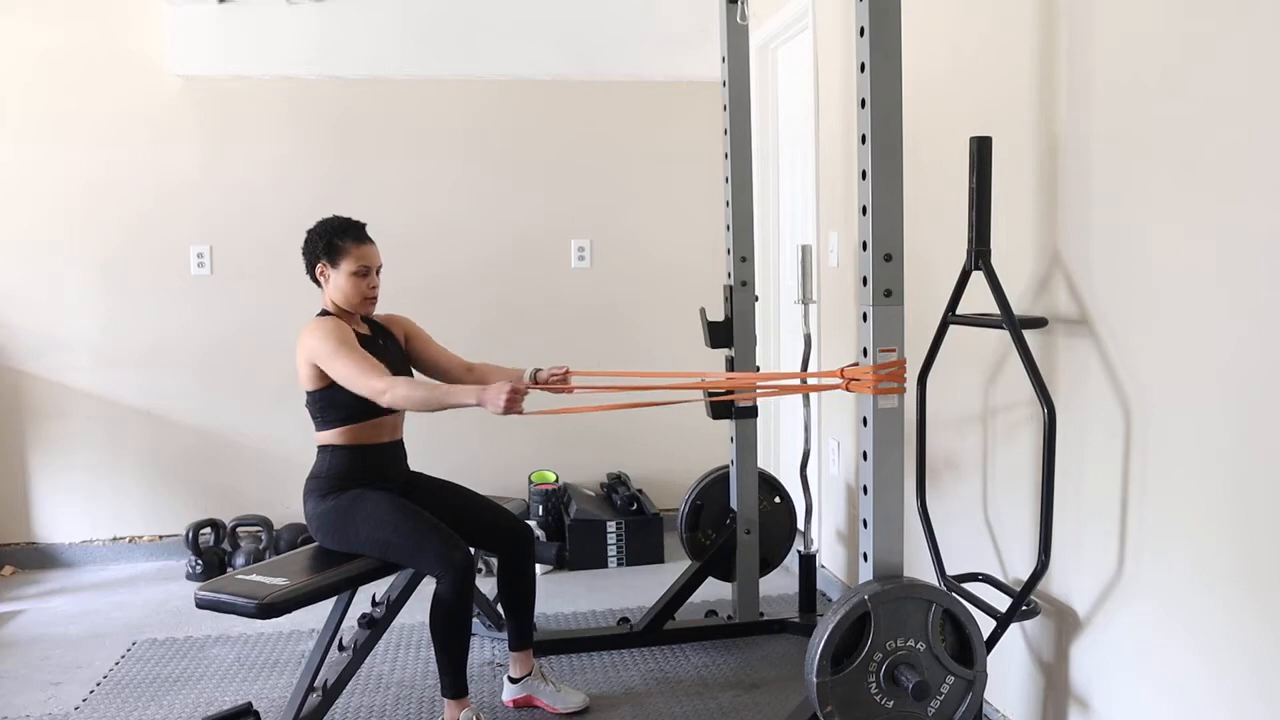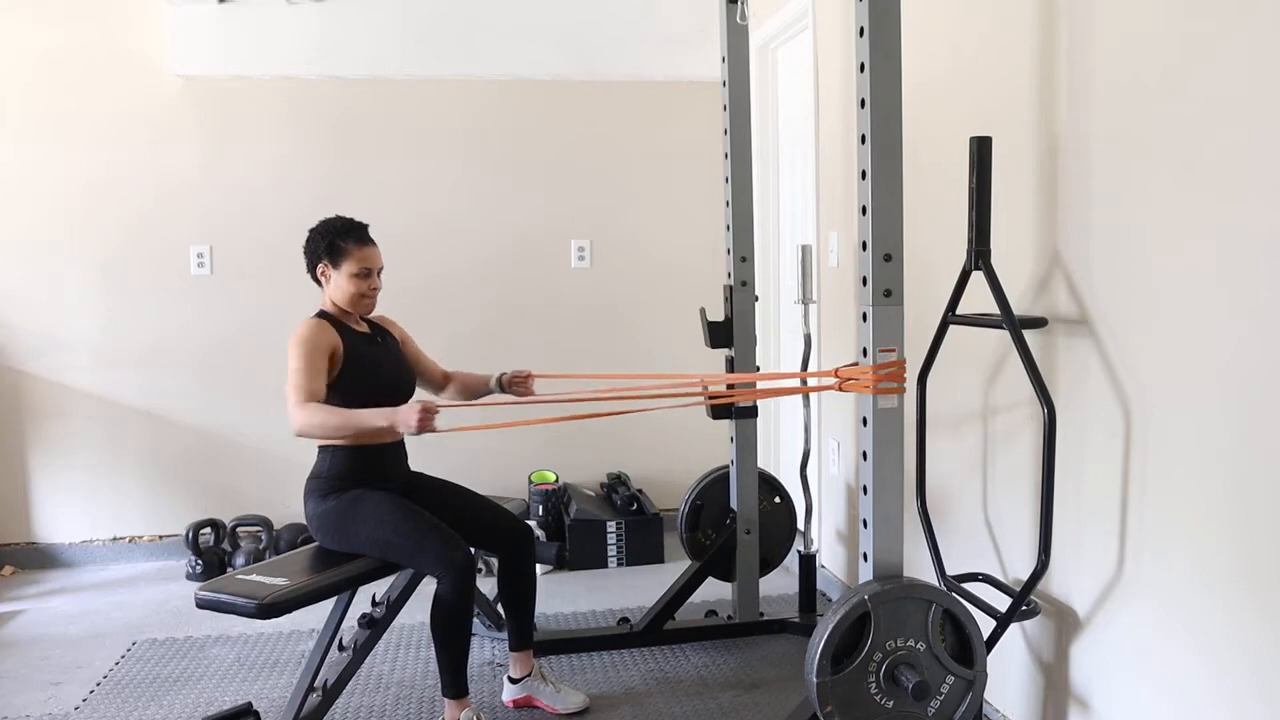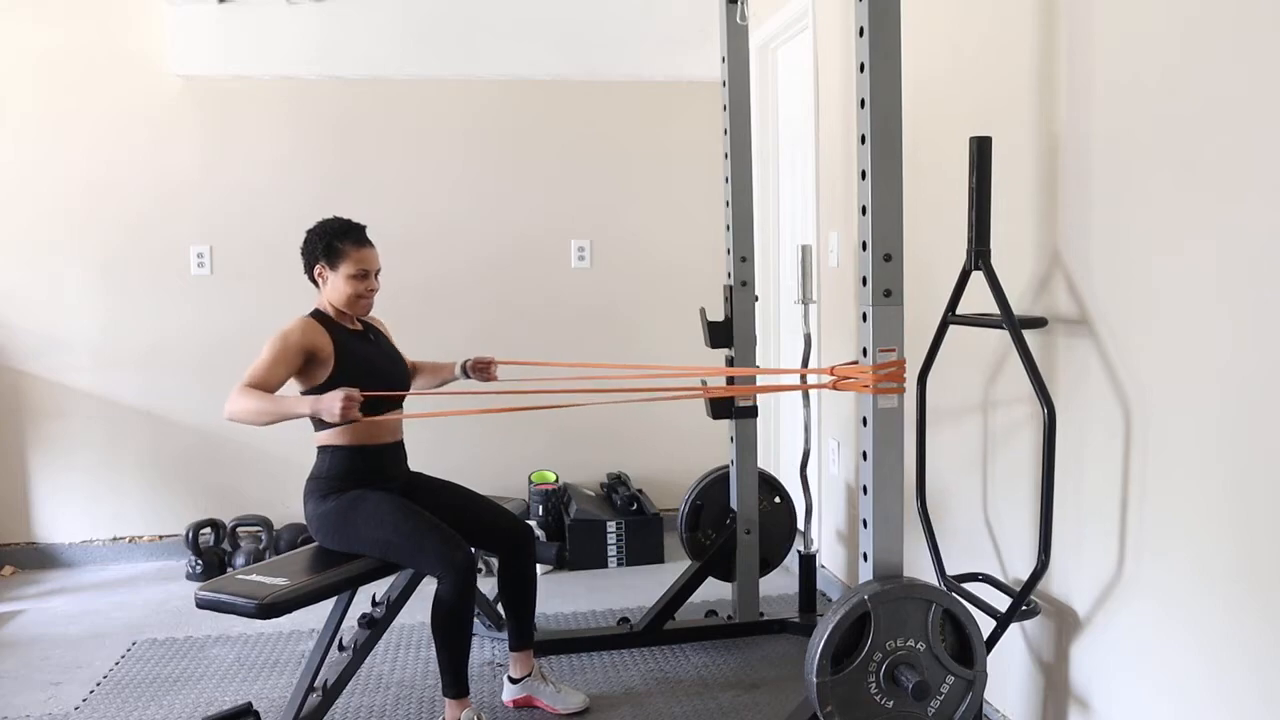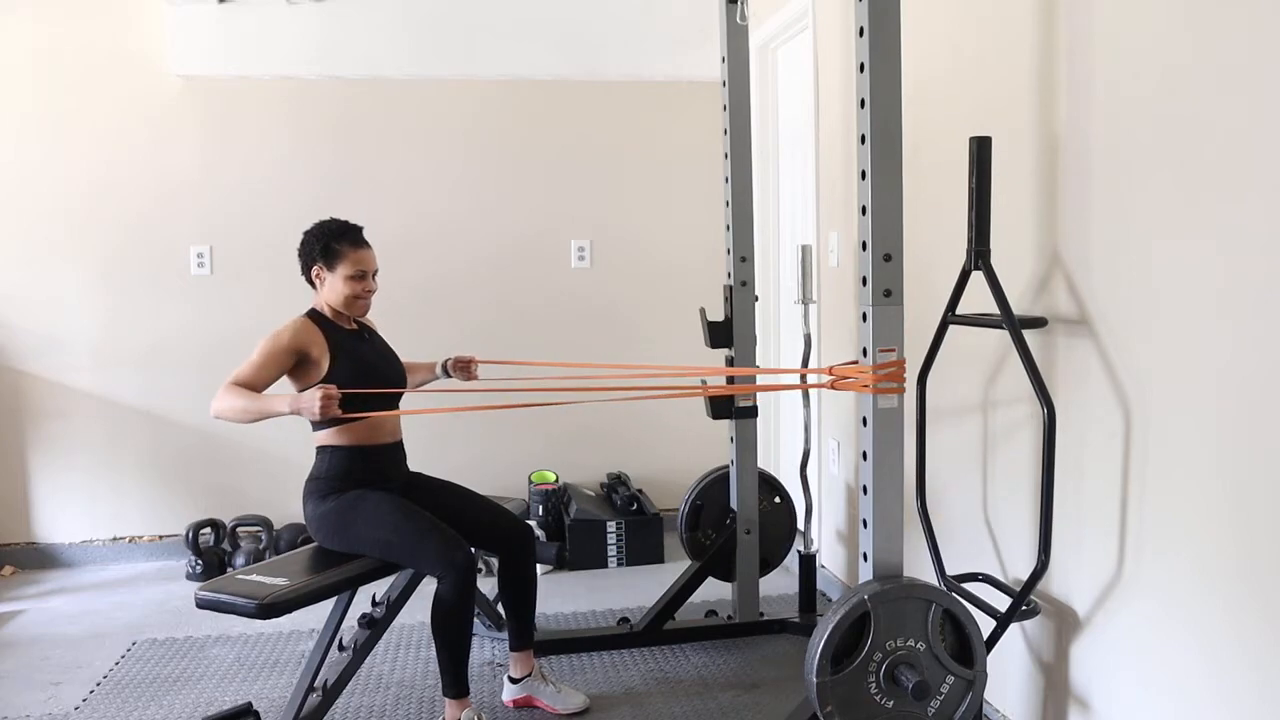
dt=0.2s
person 1, frame 1
left shoulder: (393, 328)
right shoulder: (321, 334)
left elbow: (463, 370)
right elbow: (388, 391)
left wrist: (532, 376)
right wrist: (480, 397)
left hip: (396, 479)
right hip: (341, 495)
left knee: (515, 535)
right knee: (453, 562)
left ankle: (522, 676)
person 1, frame 2
left shoulder: (387, 330)
right shoulder: (314, 335)
left elbow: (442, 381)
right elbow: (303, 418)
left wrist: (499, 382)
right wrist: (391, 416)
left hip: (398, 479)
right hip: (342, 494)
left knee: (515, 536)
right knee: (455, 562)
left ankle: (522, 676)
person 1, frame 3
left shoulder: (373, 329)
right shoulder: (303, 335)
left elbow: (409, 376)
right elbow: (239, 404)
left wrist: (463, 369)
right wrist: (317, 404)
left hip: (397, 479)
right hip: (342, 493)
left knee: (517, 535)
right knee: (455, 562)
left ankle: (522, 676)
person 1, frame 4
left shoulder: (365, 329)
right shoulder: (300, 335)
right elbow: (224, 402)
left wrist: (445, 369)
right wrist: (295, 403)
left hip: (396, 479)
right hip: (342, 494)
left knee: (516, 535)
right knee: (456, 562)
left ankle: (522, 676)
